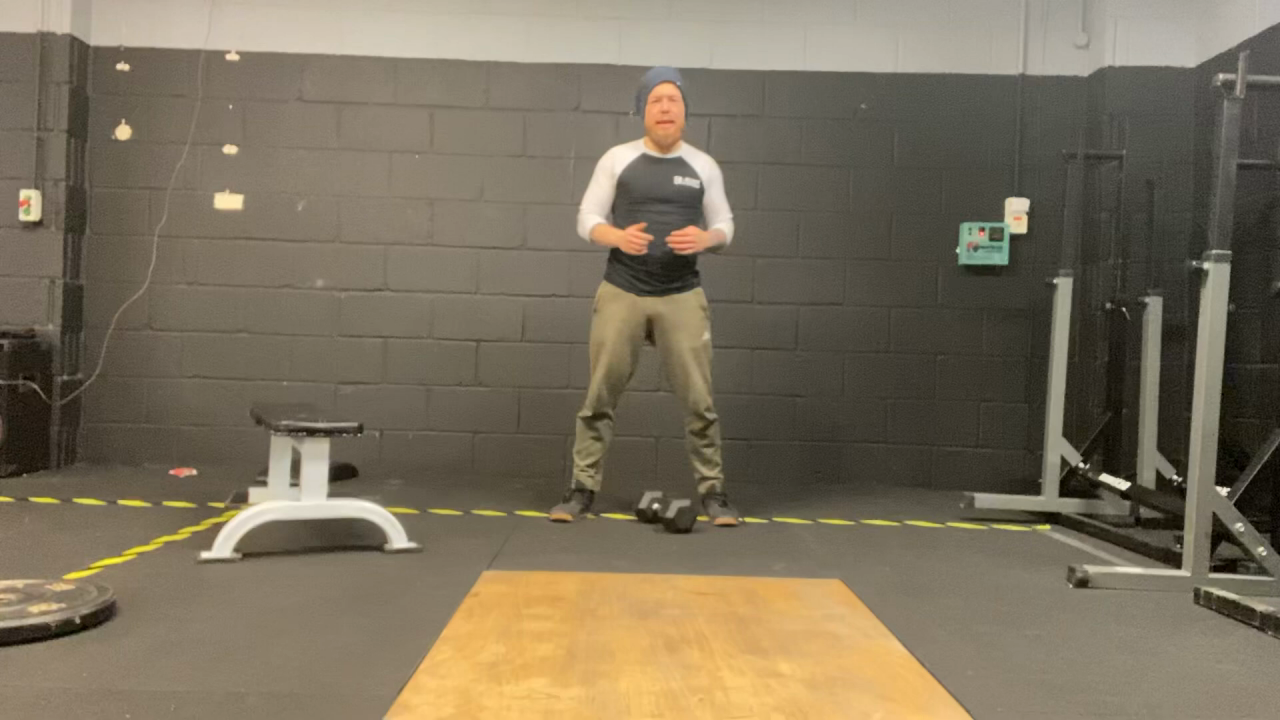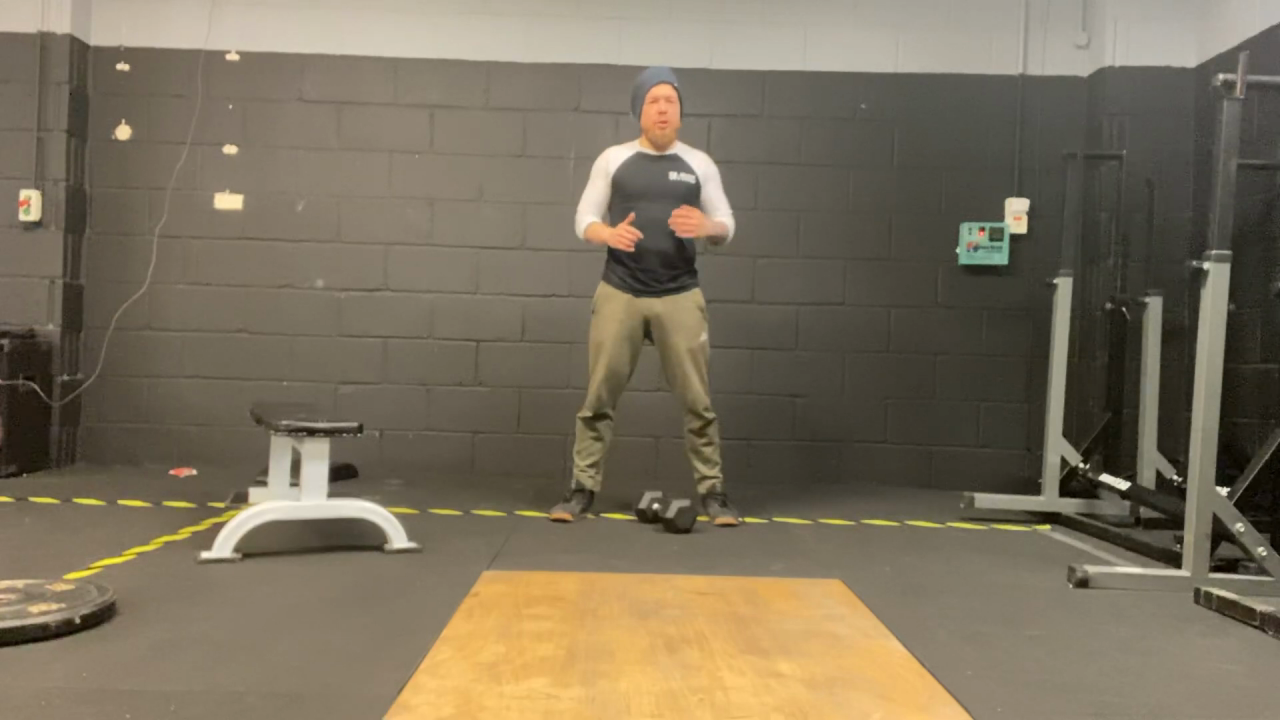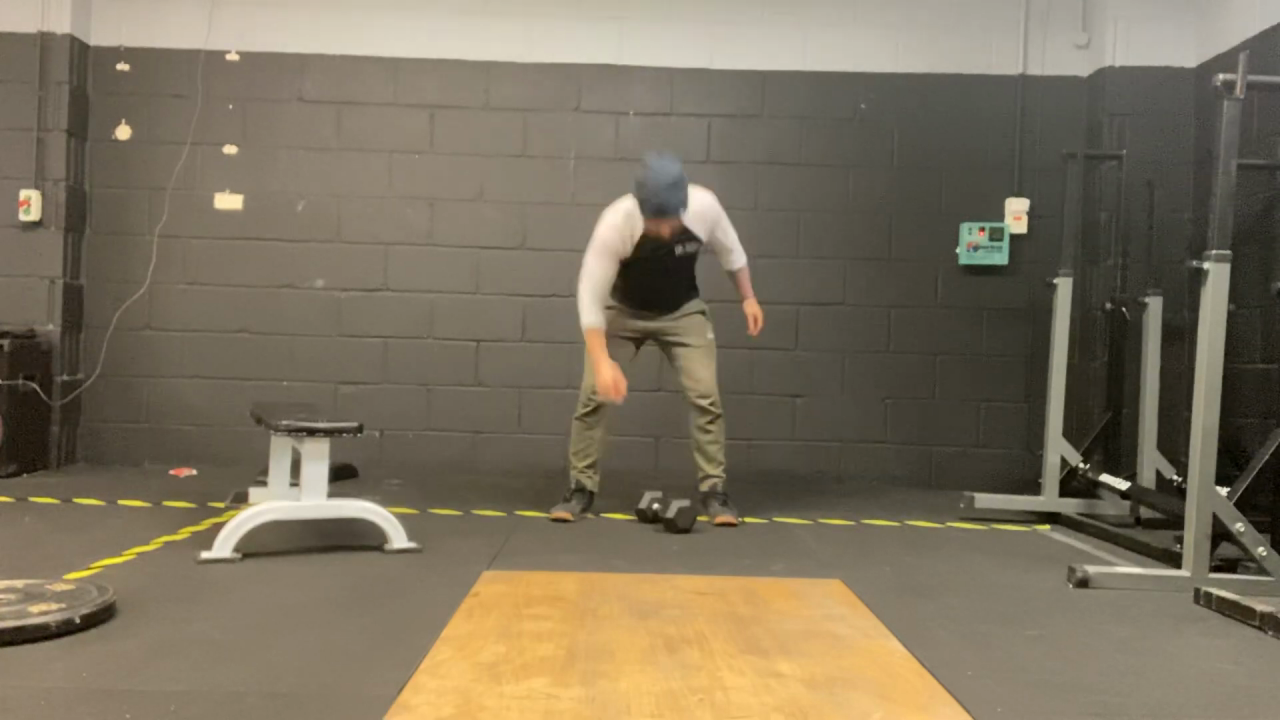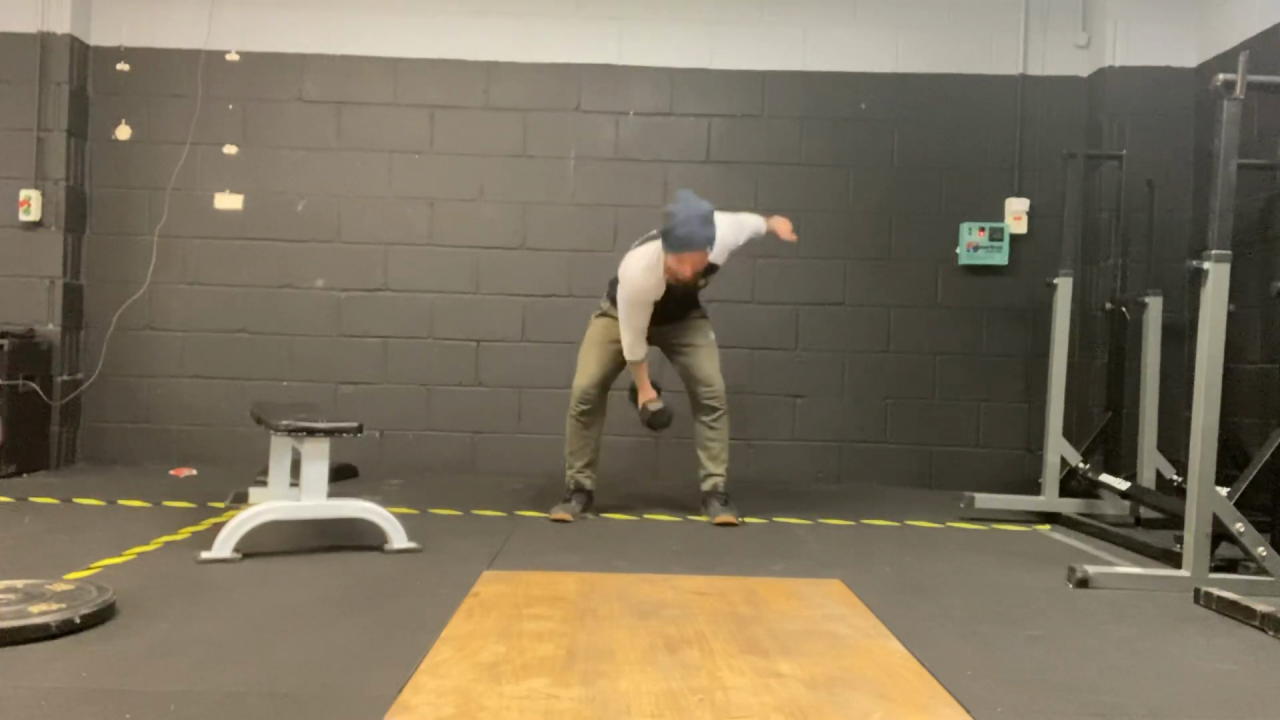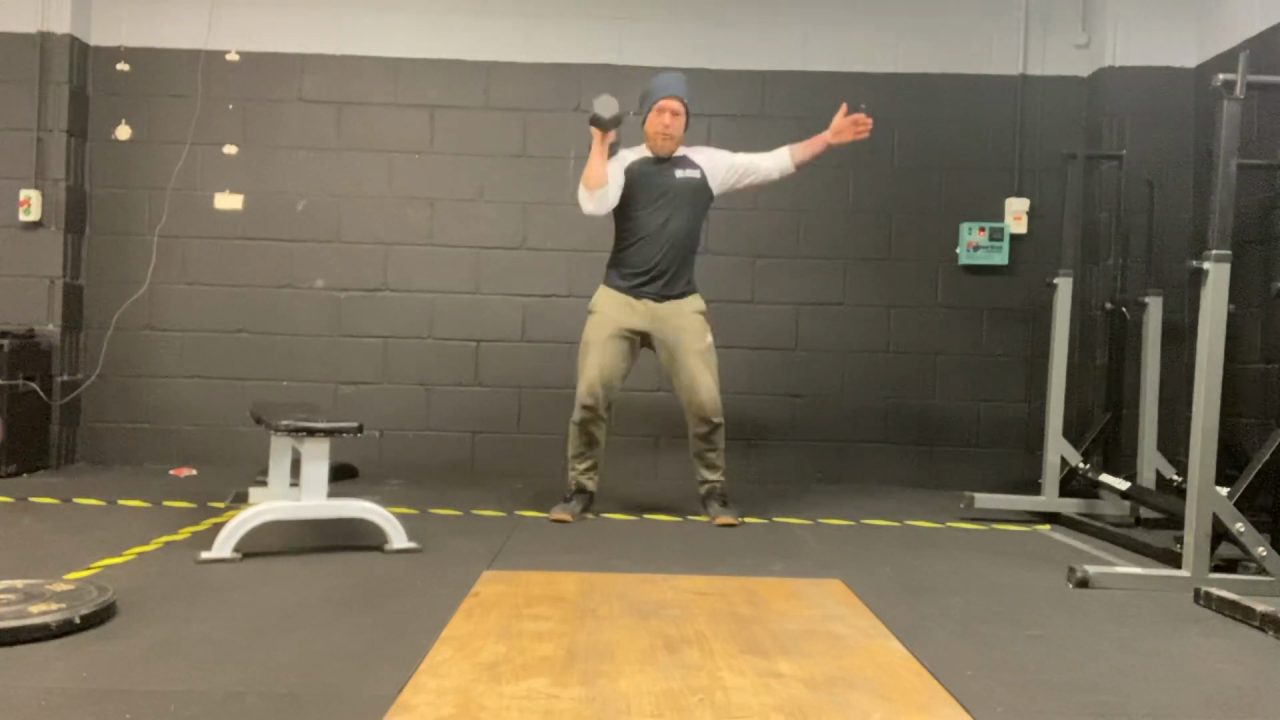
dt=1s
person 1, frame 1
left shoulder: (704, 166)
right shoulder: (618, 159)
left elbow: (725, 227)
right elbow: (587, 220)
left wrist: (706, 239)
right wrist: (618, 237)
left hip: (682, 296)
right hip: (621, 293)
left knee: (699, 400)
right knee: (600, 397)
left ankle: (713, 492)
right ankle: (582, 489)
person 1, frame 2
left shoulder: (700, 164)
right shoulder: (613, 159)
left elbow: (726, 227)
right elbow: (584, 220)
left wrist: (708, 227)
right wrist: (610, 233)
left hip: (680, 296)
right hip: (618, 293)
left knee: (696, 400)
right knee: (599, 396)
left ankle: (712, 491)
right ankle: (582, 488)
person 1, frame 3
left shoulder: (705, 206)
right shoulder: (616, 221)
left elbow: (731, 252)
right elbow: (590, 292)
left wrist: (748, 296)
right wrist: (601, 358)
left hip: (683, 311)
right hip: (624, 310)
left knee: (704, 396)
right knee: (592, 396)
left ankle: (714, 491)
right ankle: (581, 489)
person 1, frame 4
left shoulder: (723, 231)
right shoulder: (638, 270)
left elbow: (751, 221)
right elbow: (632, 337)
left wrist: (773, 223)
right wrist: (643, 386)
left hip: (682, 315)
right hip: (622, 315)
left knee: (711, 392)
right knee: (586, 390)
left ankle: (714, 492)
right ankle: (578, 490)
person 1, frame 5
left shoulder: (706, 163)
right shoulder: (623, 163)
left elbow: (771, 163)
right elbow: (593, 204)
left wrist: (827, 138)
right wrist: (600, 146)
left hip: (679, 303)
right hip: (617, 299)
left knee: (706, 403)
right knee: (590, 395)
left ankle: (713, 493)
right ankle: (580, 490)
